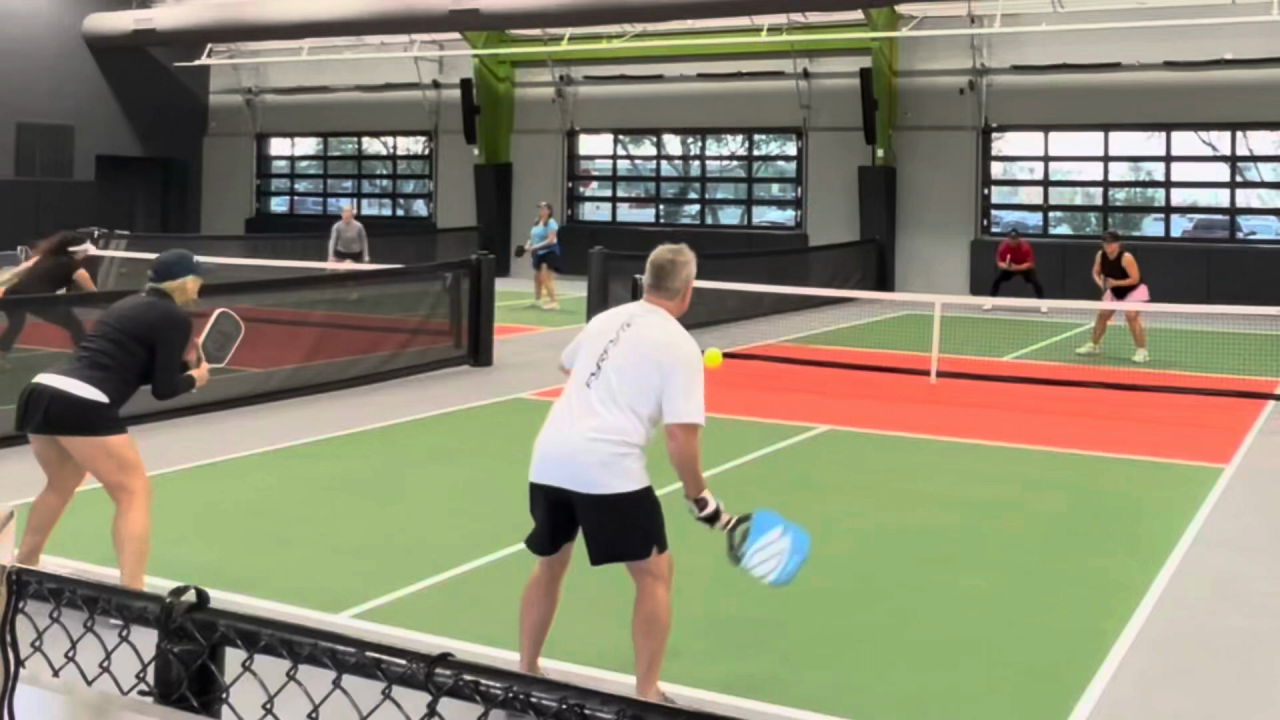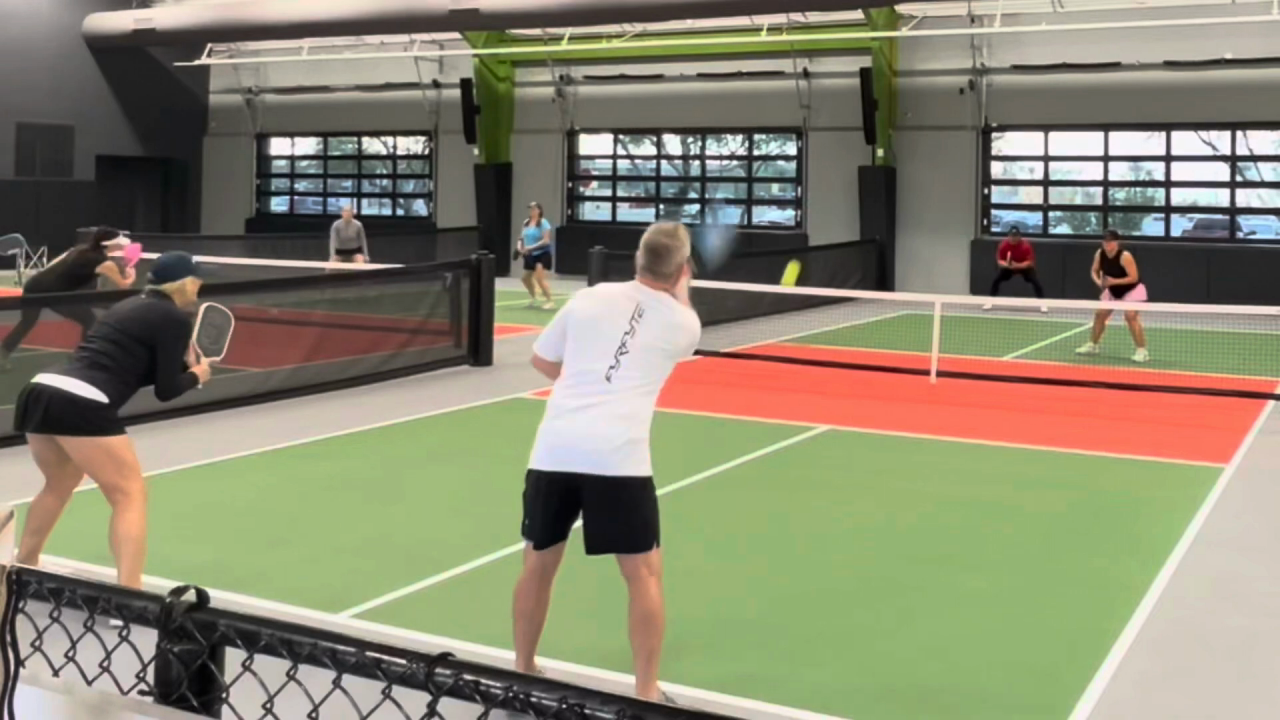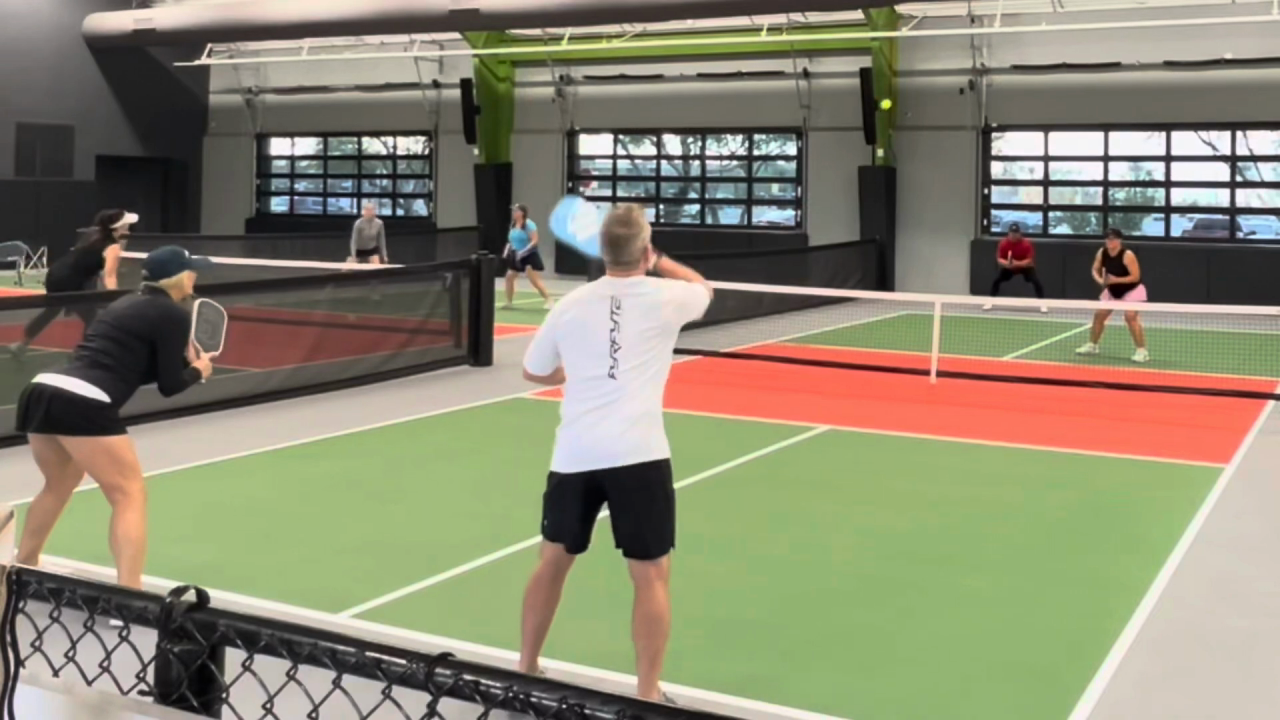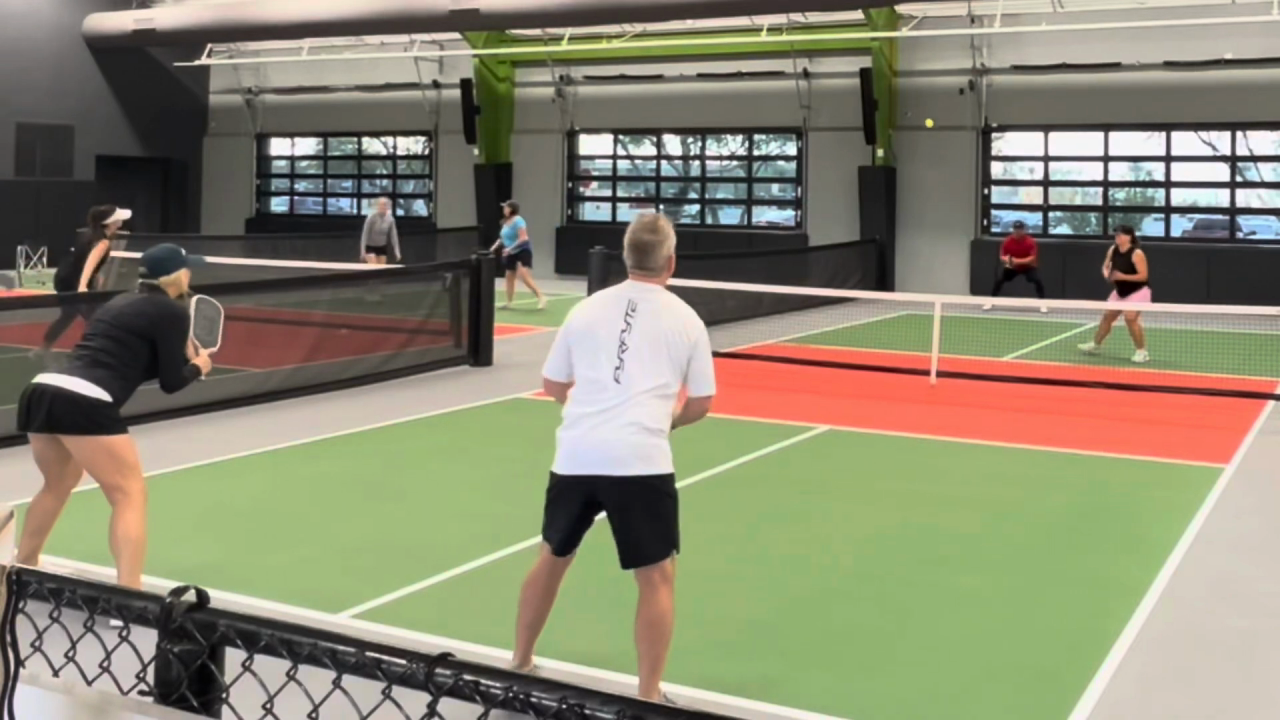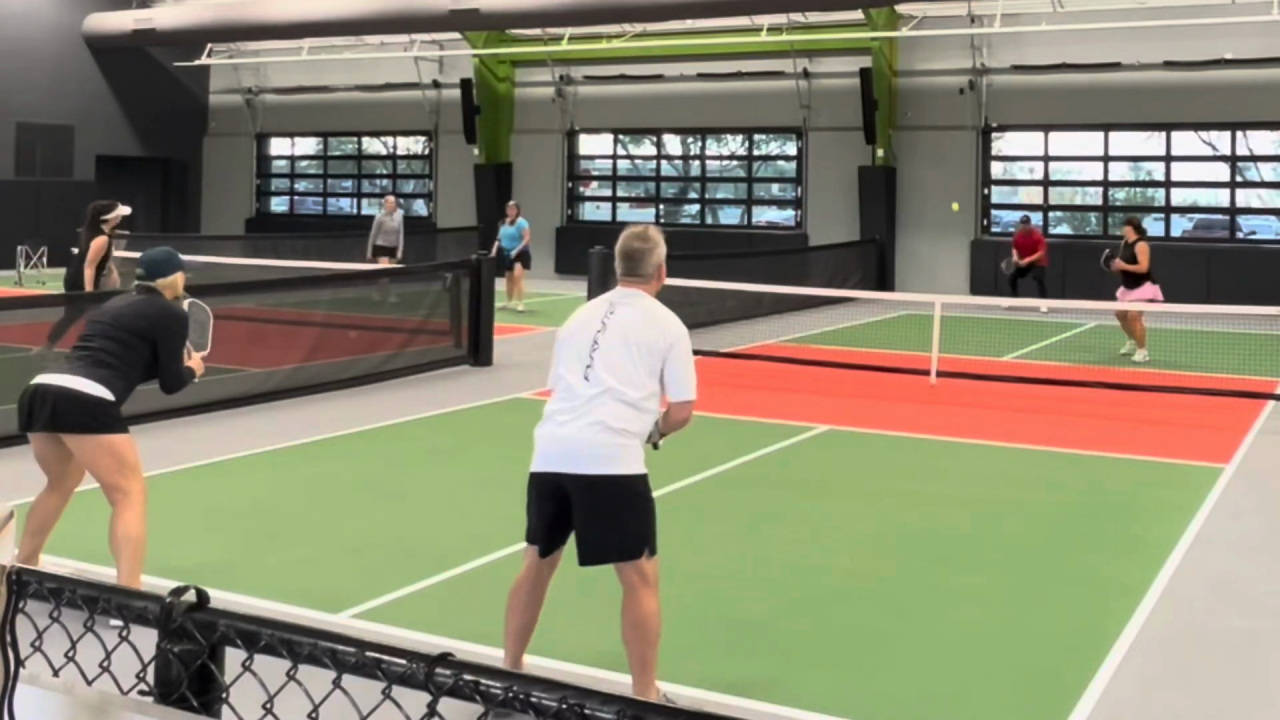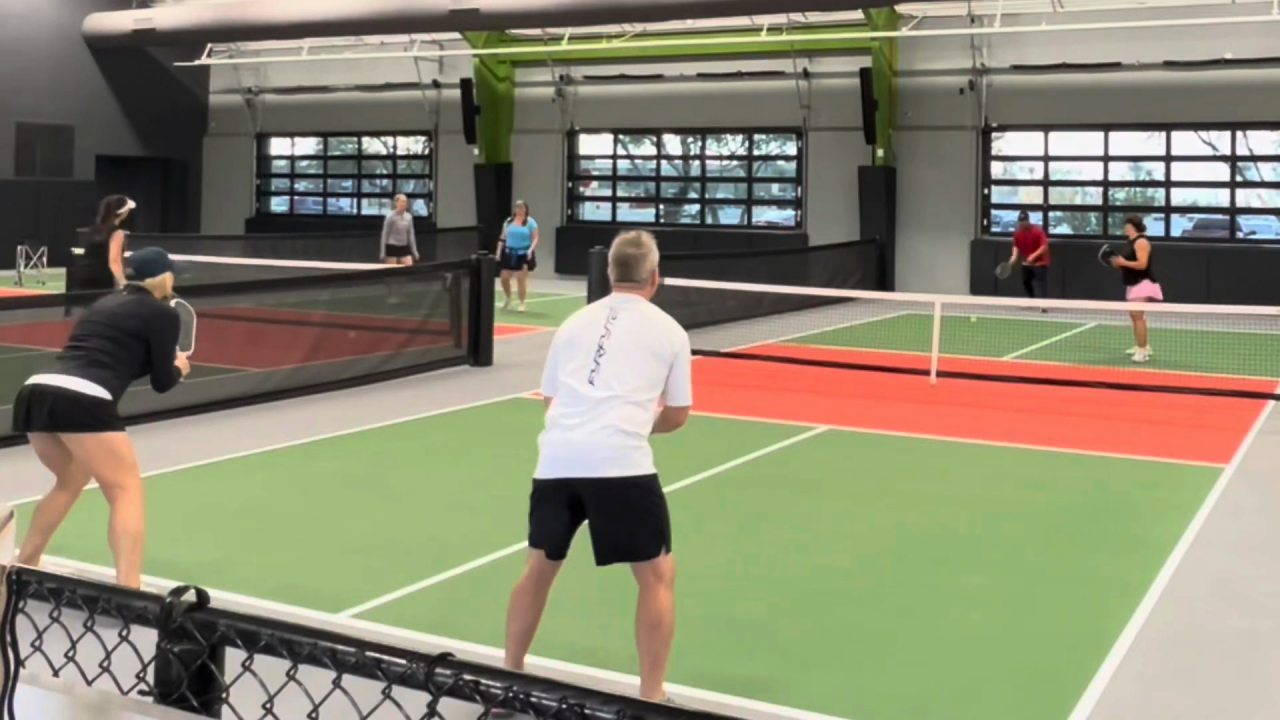
dt=0.3s
person 1, frame 1
left shoulder: (605, 320)
right shoulder: (681, 347)
right elbow: (682, 436)
right wrist: (699, 496)
left hip: (548, 460)
right hip: (608, 469)
left knee: (549, 566)
right knee: (654, 575)
left ankle: (525, 675)
right ankle: (647, 697)
person 1, frame 2
left shoulder: (587, 298)
right shoulder: (680, 324)
left elbow: (543, 361)
right wrist: (678, 294)
left hip: (554, 451)
right hip: (618, 458)
left knee: (540, 562)
right knee: (644, 573)
left ankle: (523, 674)
right ankle: (647, 696)
person 1, frame 3
left shoulder: (569, 306)
right shoulder: (666, 300)
left elbow: (535, 371)
right elbow: (703, 288)
right wrist: (659, 261)
left hip: (574, 453)
right hip: (638, 456)
left knee: (553, 562)
right knee: (651, 576)
left ankle: (526, 672)
right ankle: (648, 697)
person 1, frame 4
left shoulder: (586, 310)
right shoulder: (686, 320)
left elbow: (553, 385)
right elbow: (700, 405)
left hip: (576, 455)
right hip: (641, 461)
left knee: (551, 559)
right knee: (657, 578)
left ankle: (518, 669)
right ankle: (648, 699)
person 1, frame 5
left shoulder: (581, 316)
right shoulder: (668, 326)
right elbow: (682, 412)
right wrist: (649, 430)
left hip: (550, 454)
right hip: (611, 460)
left knee: (537, 562)
right knee: (640, 577)
left ankle: (509, 673)
right ankle: (645, 698)
person 1, frame 6
left shoulder: (574, 323)
right shoulder: (668, 331)
right elbow: (675, 416)
left hip: (557, 459)
right hip: (621, 464)
left knee: (540, 566)
right knee: (657, 576)
right ankle: (651, 698)
person 2, frame 1
left shoulder: (131, 305)
right shoulder: (174, 318)
right elbow: (163, 389)
left wrist: (186, 364)
right wrist: (193, 378)
left hip: (40, 392)
right hip: (82, 405)
left knee: (62, 483)
right knee: (134, 492)
person 2, frame 2
left shoulder: (131, 305)
right shoulder: (175, 319)
right elbow: (165, 391)
left wrist: (184, 364)
right wrist: (196, 375)
left hip: (39, 392)
right hip: (81, 405)
left knee: (61, 483)
right knee: (130, 494)
person 2, frame 3
left shoulder: (128, 303)
right shoulder: (173, 314)
right elbow: (168, 386)
left wrist: (183, 359)
right wrist: (198, 369)
left hip: (40, 391)
right hip: (83, 404)
left knee: (60, 483)
right knee: (129, 494)
person 2, frame 4
left shoulder: (122, 302)
right shoulder: (172, 312)
right elbow: (171, 383)
left wrist: (182, 356)
right wrist: (198, 366)
left hip: (40, 392)
right hip: (84, 404)
left knee: (59, 484)
right knee: (129, 494)
person 2, frame 5
left shoulder: (117, 303)
right shoulder: (171, 314)
right elbow: (170, 384)
left wrist: (174, 360)
right wrist: (192, 369)
left hip: (40, 392)
right hip: (85, 402)
left knee: (61, 483)
right knee: (129, 494)
person 2, frame 6
left shoulder: (106, 302)
right shoulder: (163, 314)
right elbow: (162, 382)
left wrist: (162, 361)
right wrist: (179, 368)
left hip: (36, 392)
right hip: (82, 401)
left knee: (71, 480)
right knee: (126, 491)
left ankle: (23, 570)
right ankle: (128, 592)
